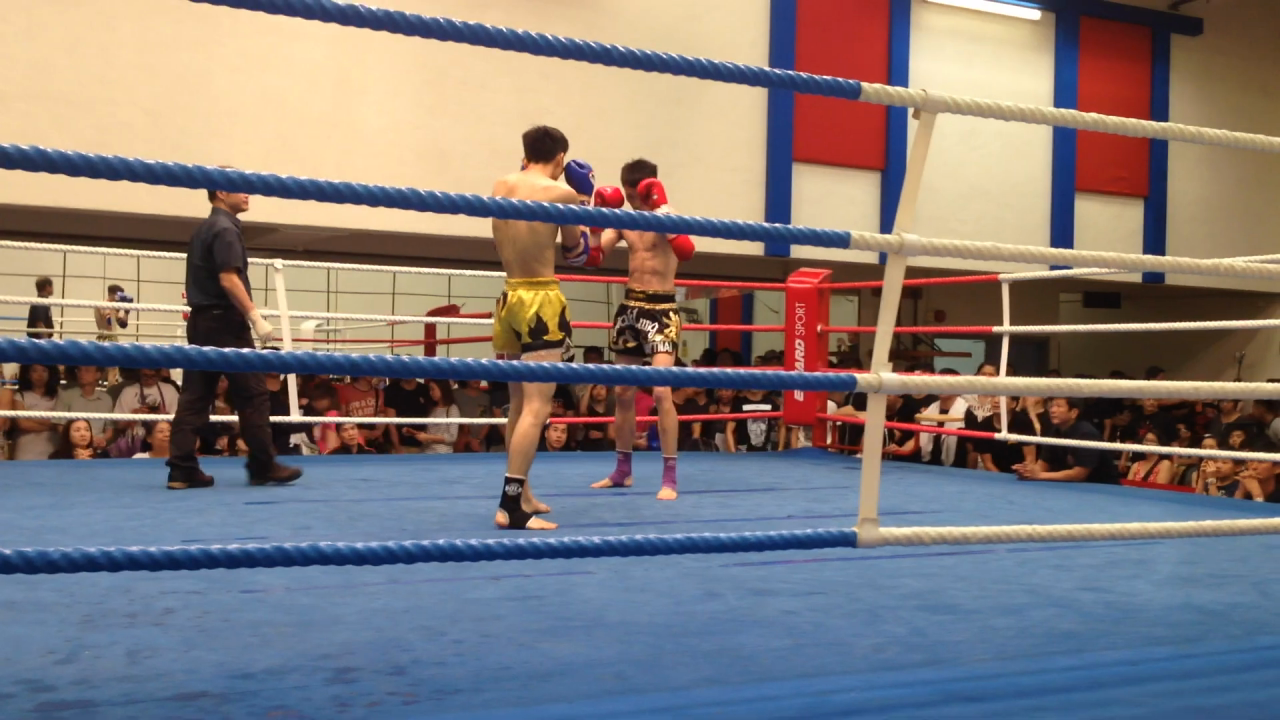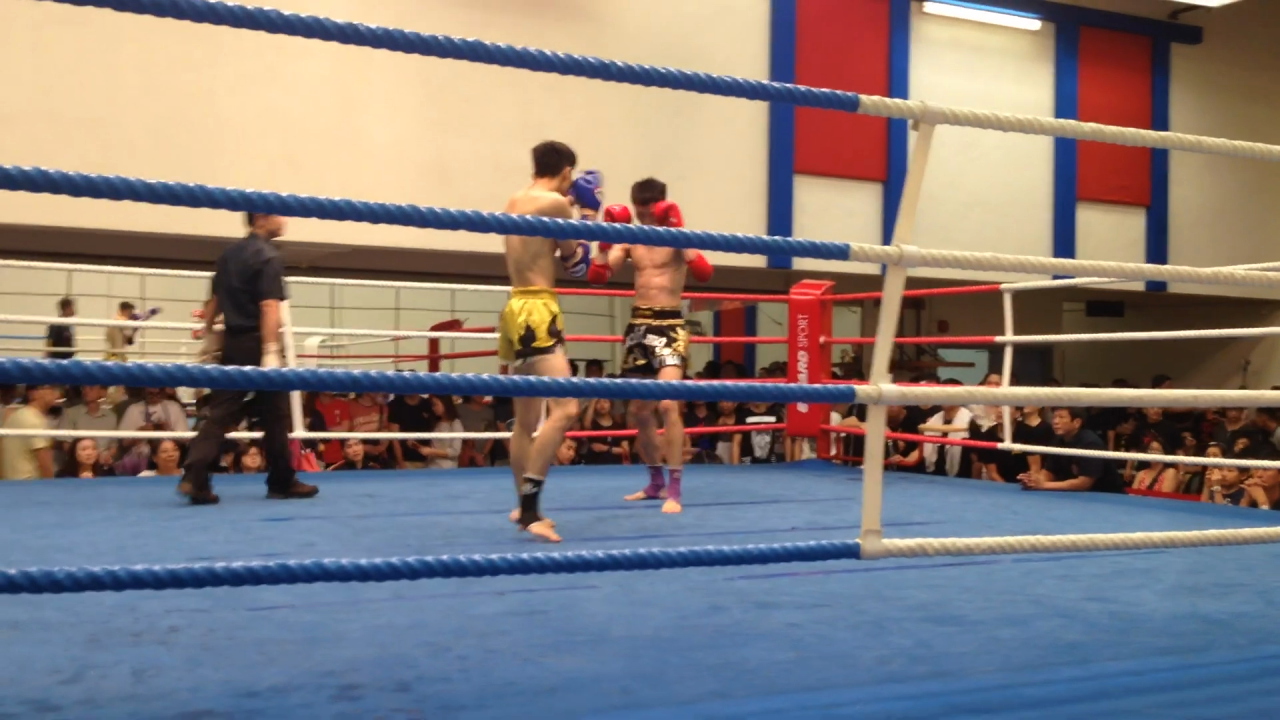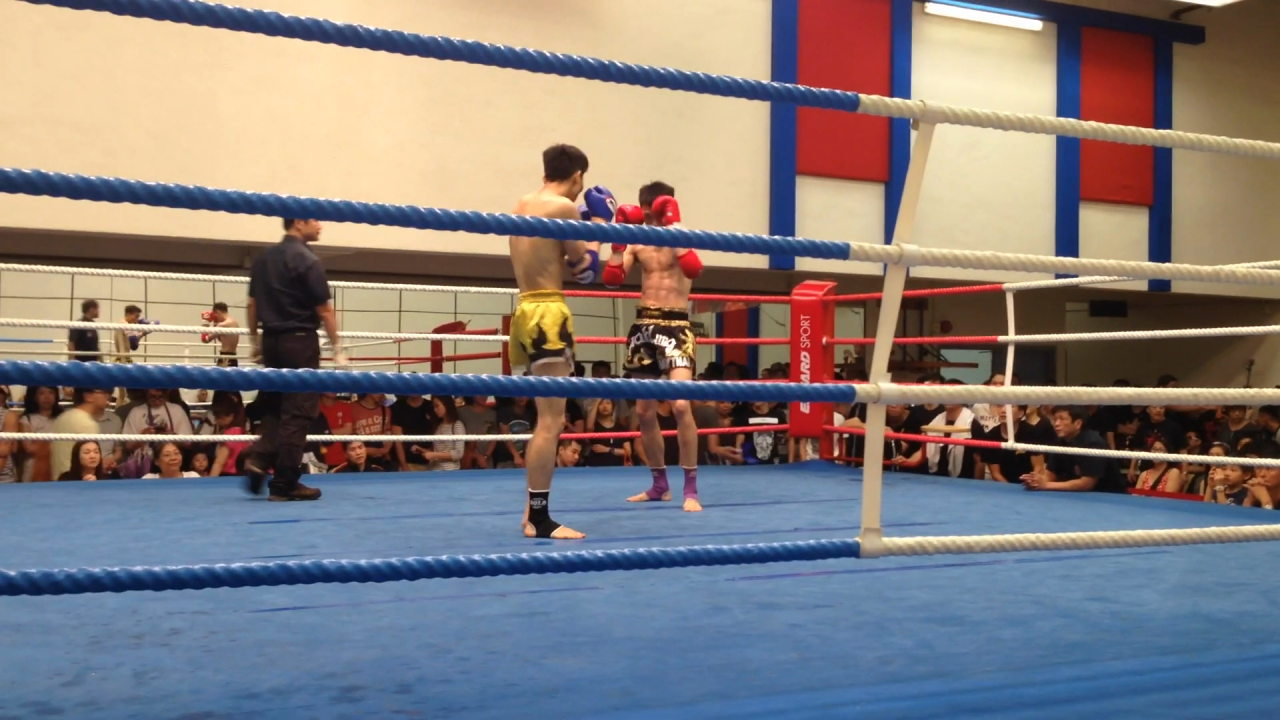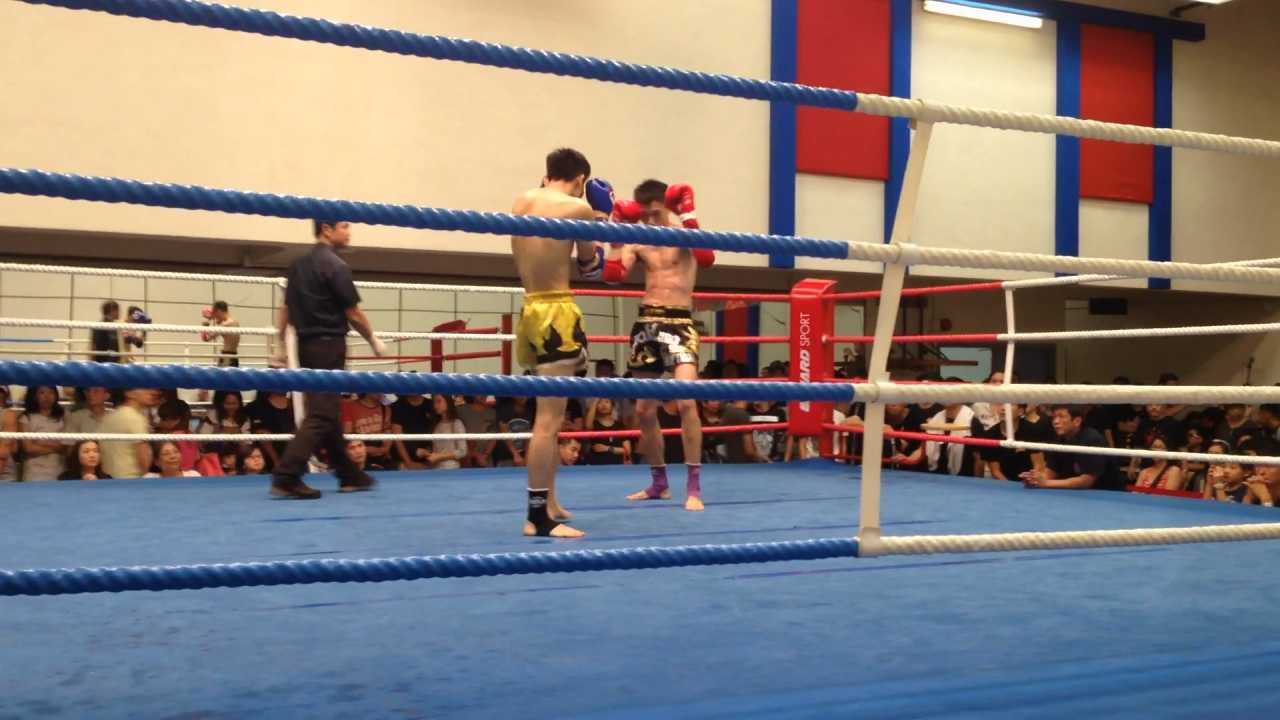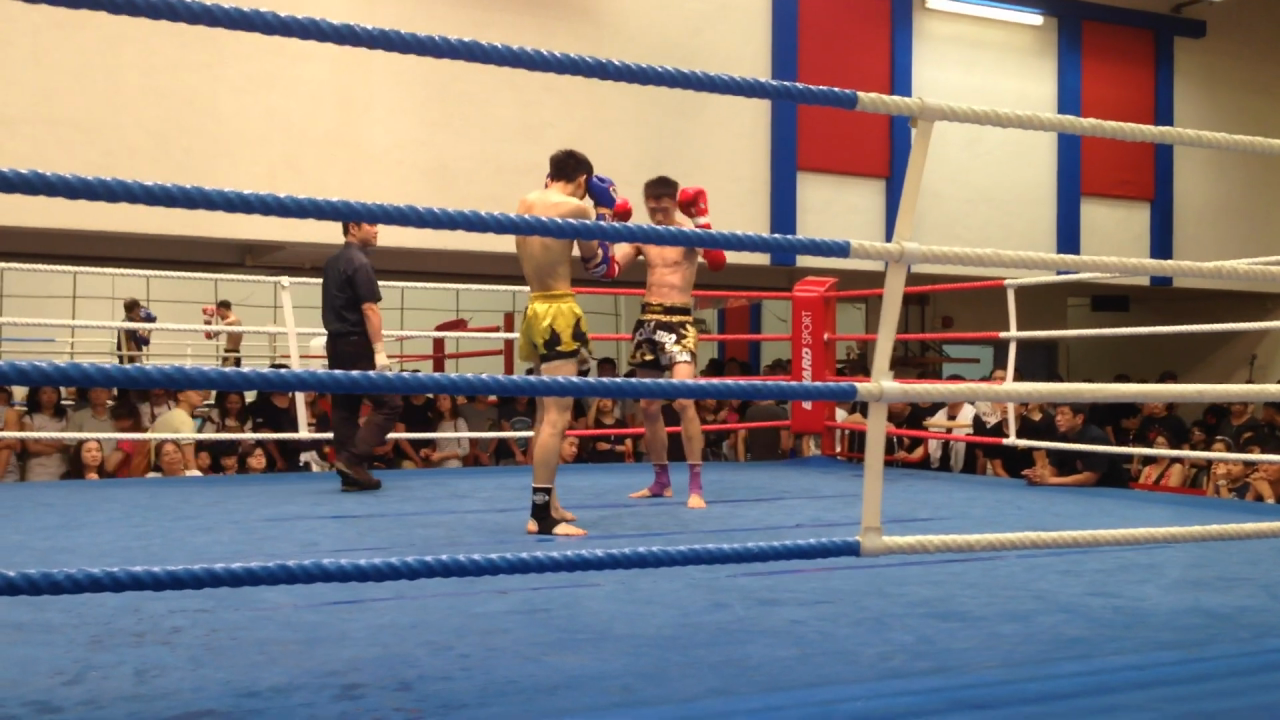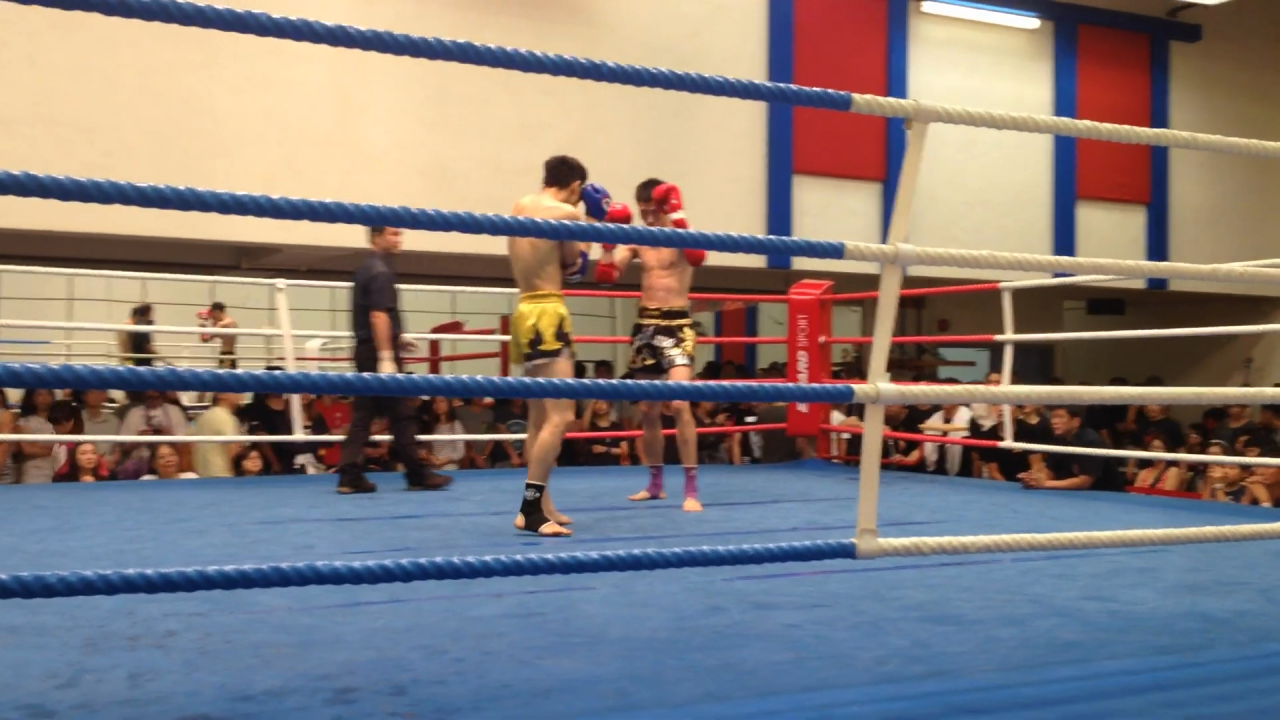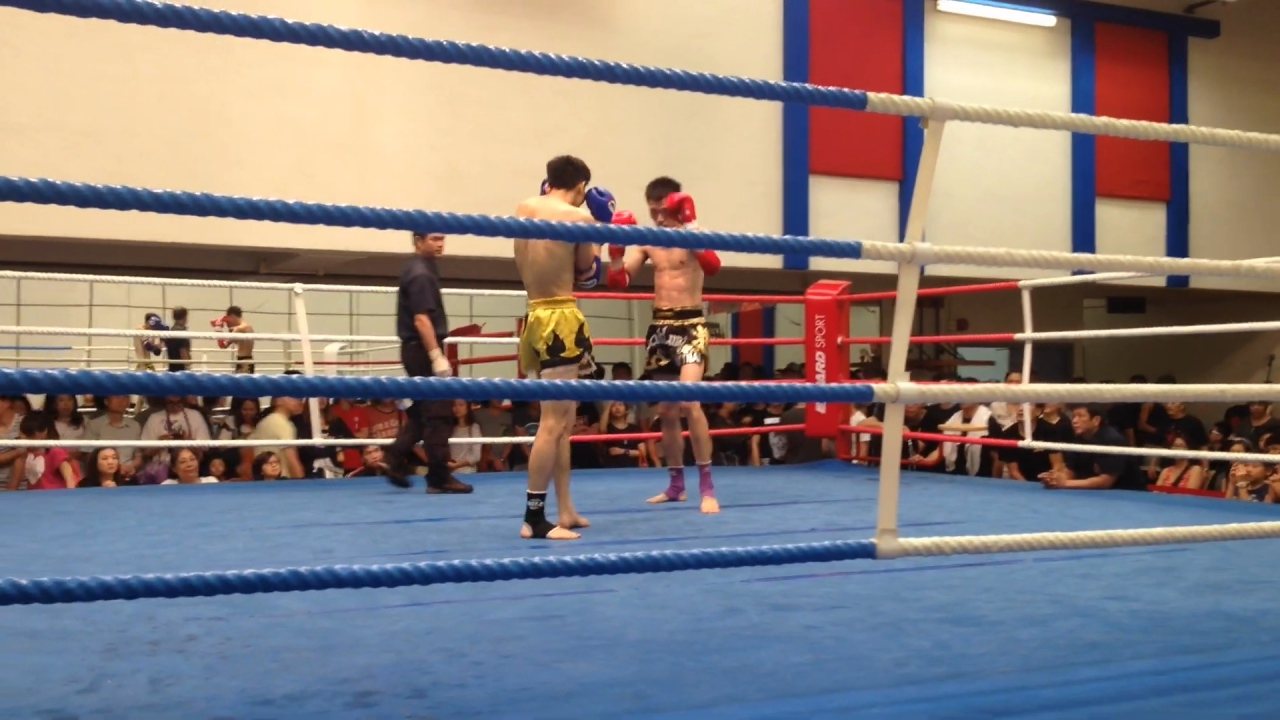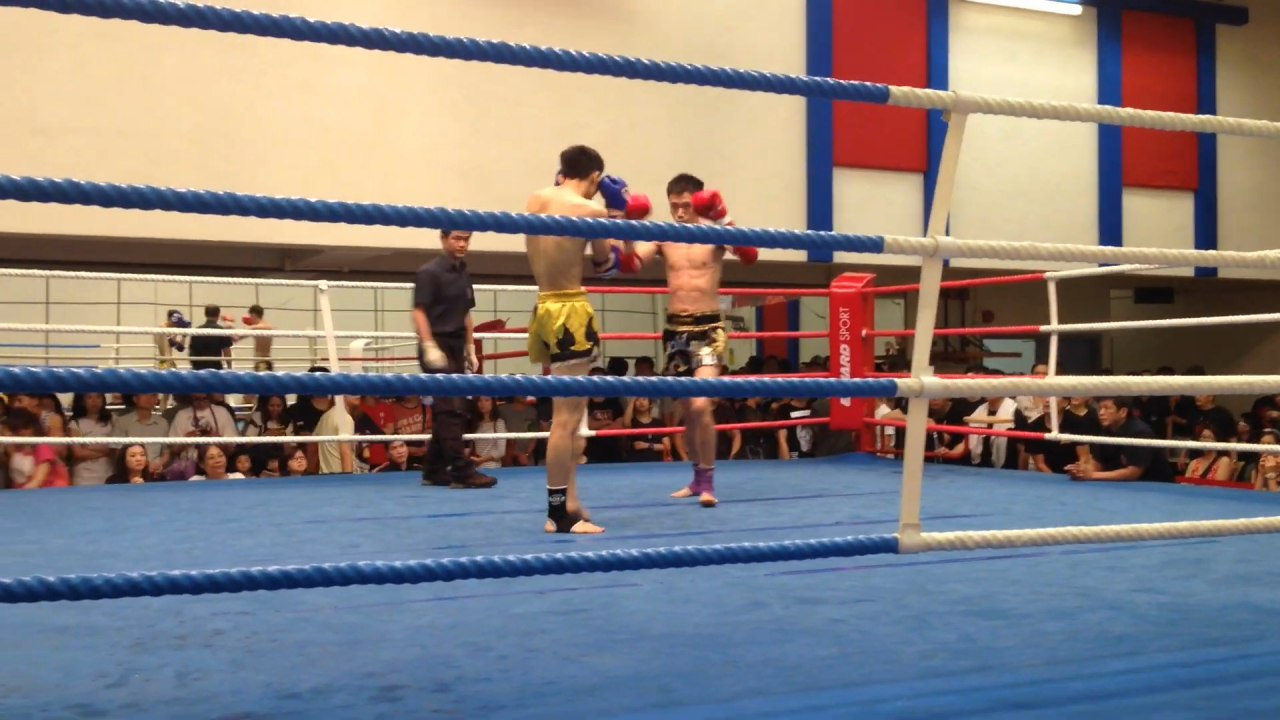
dt=0.3s
person 1, frame 1
left shoulder: (502, 186)
right shoulder: (560, 194)
right elbow: (578, 254)
right wrist: (582, 198)
left hip: (512, 298)
right hip: (541, 301)
left knee: (520, 406)
right knee: (537, 408)
left ankle: (521, 494)
right ankle: (510, 506)
person 1, frame 2
left shoulder: (516, 200)
right shoulder: (555, 203)
right elbow: (578, 264)
right wrist: (588, 212)
left hip: (517, 309)
right hip: (536, 311)
left knee: (525, 421)
right knee: (565, 409)
left ankle: (527, 506)
right ankle: (528, 502)
person 1, frame 3
left shoulder: (525, 203)
right shoulder: (566, 209)
right elbow: (585, 271)
right wrist: (599, 223)
left hip: (525, 311)
right hip: (546, 314)
left knee: (547, 419)
right knee: (551, 422)
left ankle: (535, 509)
right ankle: (538, 518)
person 1, frame 4
left shoulder: (523, 201)
right shoulder: (578, 208)
right elbow: (592, 268)
right wrist: (601, 215)
left hip: (531, 311)
right hip: (556, 313)
left knee: (549, 414)
right knee: (549, 420)
left ankle: (548, 500)
right ankle: (538, 516)
person 1, frame 5
left shoulder: (528, 202)
right shoulder: (576, 208)
right elbow: (599, 265)
right wrist: (603, 213)
left hip: (536, 310)
right hip: (558, 314)
left knee: (546, 416)
right knee: (557, 418)
left ankle: (547, 504)
right ankle: (541, 513)
person 1, frame 6
left shoulder: (522, 206)
right shoulder: (566, 214)
right elbow: (574, 270)
right wrist: (593, 222)
left hip: (527, 312)
right hip: (546, 315)
left knee: (539, 419)
right knee: (561, 416)
left ankle: (543, 505)
right ankle: (530, 508)
person 1, frame 7
left shoulder: (524, 209)
right shoulder: (579, 218)
right elbow: (588, 275)
right wrist: (601, 227)
left hip: (535, 317)
right hip: (561, 319)
left knee: (561, 420)
right knee: (554, 423)
left ankle: (565, 509)
right ankle: (534, 517)
person 1, frame 8
left shoulder: (537, 199)
right shoulder: (590, 211)
right elbow: (607, 267)
right wrist: (615, 215)
left hip: (545, 310)
right hip: (570, 313)
left knee: (570, 413)
right knee: (566, 417)
left ankle: (568, 499)
right ankle: (558, 512)
person 2, frame 1
left shoulder: (665, 217)
left elbow: (685, 251)
right elbow: (592, 259)
left wrist: (661, 208)
left hip: (661, 309)
right hip: (630, 307)
left knee: (661, 393)
right knee: (623, 394)
left ankle: (670, 479)
right ankle: (622, 471)
person 2, frame 2
right shoulder: (629, 241)
left elbow: (704, 273)
right elbow: (597, 276)
left wrist: (678, 231)
right wrist: (606, 237)
left hip: (668, 325)
right hip: (638, 325)
left knee: (667, 404)
right knee: (639, 411)
left ankle: (674, 490)
right ankle: (656, 482)
person 2, frame 3
right shoulder: (638, 243)
left elbow: (694, 268)
right elbow: (612, 278)
left wrist: (672, 226)
left hip: (675, 326)
right hip: (643, 326)
left knee: (680, 406)
right knee: (645, 411)
left ankle: (691, 489)
right ankle: (659, 484)
person 2, frame 4
left shoulder: (683, 233)
right shoulder: (639, 241)
left elbow: (707, 258)
right elbow: (613, 274)
left wrist: (687, 215)
left hip: (678, 323)
right hip: (646, 324)
left knee: (685, 401)
right knee: (644, 409)
left ankle: (693, 487)
right ankle: (659, 483)
person 2, frame 5
right shoulder: (641, 238)
left elbow: (718, 264)
left wrist: (701, 220)
left hip: (679, 322)
right hip: (647, 321)
left knee: (684, 401)
right knee: (648, 406)
left ankle: (696, 485)
right ankle: (661, 481)
person 2, frame 6
left shoulder: (679, 233)
right shoulder: (636, 241)
left elbow: (696, 258)
right elbow: (605, 275)
left wrist: (676, 215)
left hip: (676, 325)
right hip: (645, 325)
left knee: (679, 403)
right knee: (648, 409)
left ankle: (691, 489)
right ankle: (656, 483)
person 2, frame 7
right shoulder: (647, 242)
left elbow: (712, 265)
right elbow: (617, 280)
left wrist: (689, 223)
right wrist: (617, 243)
left hip: (690, 324)
right hip: (660, 326)
left knee: (689, 402)
right knee: (667, 411)
left ankle: (707, 488)
right ankle: (676, 484)
person 2, frame 8
right shoulder: (663, 238)
left elbow: (750, 255)
right elbow: (630, 265)
left wrist: (722, 219)
left hip: (708, 329)
right hip: (676, 330)
left knee: (701, 406)
right knee: (687, 412)
left ankle: (708, 484)
right ankle: (697, 479)
person 3, frame 1
left shoulder: (203, 230)
right shoulder: (224, 229)
right elbow: (229, 279)
right wrist: (256, 318)
left hip: (200, 321)
right hip: (222, 321)
left knee: (194, 397)
right knee: (252, 394)
left ankle: (182, 468)
right ankle: (262, 467)
person 3, frame 2
left shoulder: (230, 254)
right shoulder: (268, 256)
left elbow: (215, 300)
right elbow: (270, 307)
left wrist: (209, 338)
right wrist: (271, 352)
left hip: (233, 342)
right hip: (255, 343)
left knee: (222, 412)
right knee: (275, 415)
left ankle: (195, 477)
right ankle: (282, 482)
person 3, frame 3
left shoulder: (265, 257)
right shoulder: (307, 260)
left elbow: (252, 303)
right elbow: (324, 310)
left wrist: (254, 340)
right wrist: (337, 349)
left hip: (273, 340)
right hip: (299, 341)
left knee: (274, 409)
right knee: (299, 413)
left ankle: (257, 459)
right ankle: (284, 484)
person 3, frame 4
left shoulder: (298, 265)
right shoulder: (335, 266)
left elbow: (286, 309)
right elbow: (353, 313)
left wrist: (280, 345)
right wrist: (374, 341)
left hip: (307, 345)
right hip: (328, 345)
left knee: (328, 412)
right knee: (320, 415)
left ankle: (349, 474)
right ankle: (287, 477)
person 3, frame 5
left shoulder: (333, 263)
right shoulder: (359, 263)
right elbow: (369, 308)
right wrist: (380, 349)
left hip: (336, 344)
right hip: (356, 345)
left knee: (344, 411)
right knee: (388, 404)
left ankle: (352, 475)
right ankle: (354, 459)
person 3, frame 6
left shoulder: (365, 269)
right shoulder: (380, 272)
right elbow: (378, 317)
left wrist: (395, 341)
right wrist: (386, 358)
left hip: (364, 350)
right hip: (378, 352)
left knee: (363, 415)
right knee: (402, 415)
left ankle: (350, 475)
right ankle: (418, 475)
person 3, frame 7
left shoulder: (422, 271)
right shoulder: (420, 274)
right elbow: (420, 319)
right wrist: (437, 356)
left hip: (418, 351)
right hip: (422, 351)
left knee: (421, 412)
right knee: (438, 414)
left ankle: (396, 460)
right ankle: (438, 478)
person 3, frame 8
left shoulder: (463, 274)
right shoulder: (430, 272)
right elbow: (419, 312)
left wrist: (470, 349)
right wrist: (429, 348)
left hip: (454, 347)
right hip: (439, 349)
left knee: (450, 410)
right knee: (450, 409)
left ankle: (435, 470)
right ankle: (462, 471)
